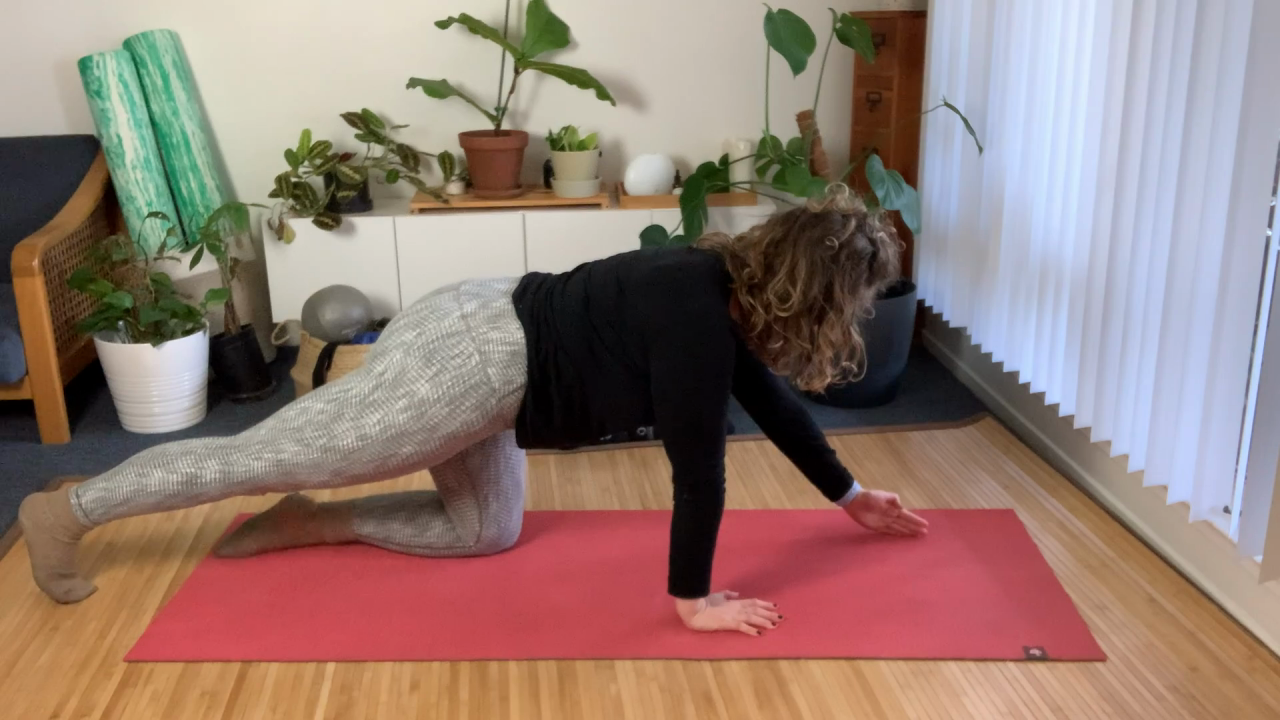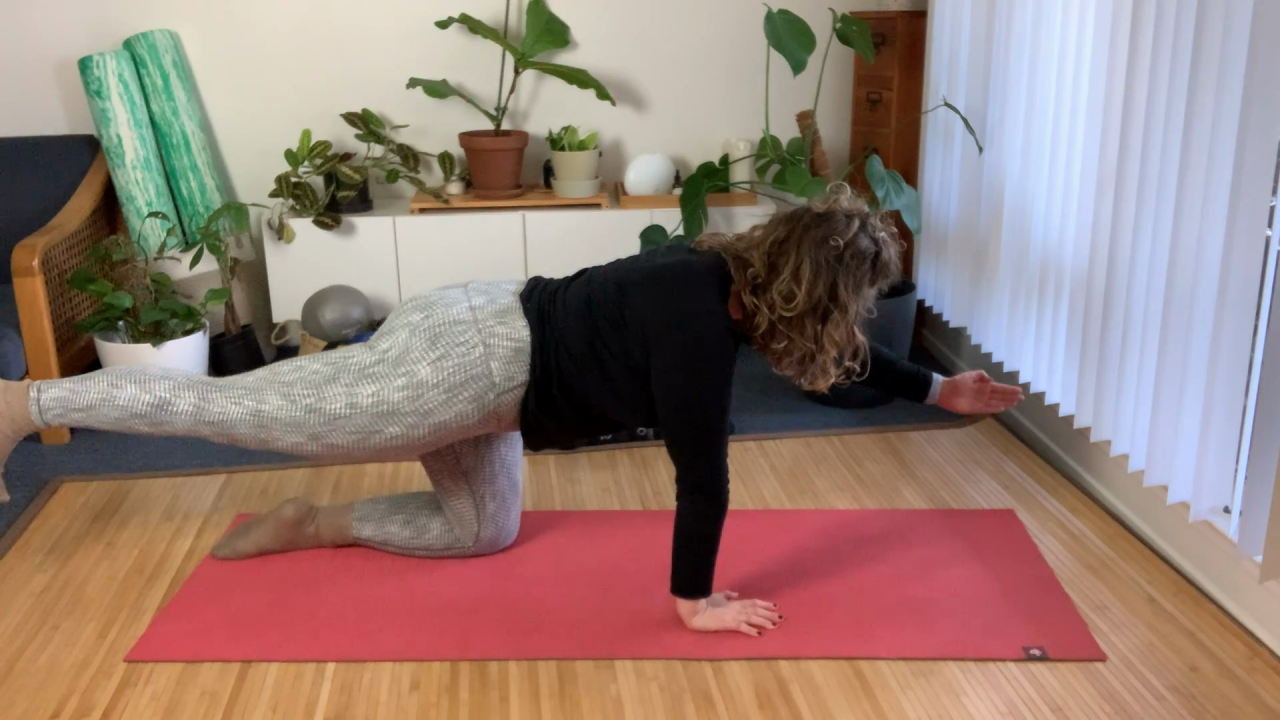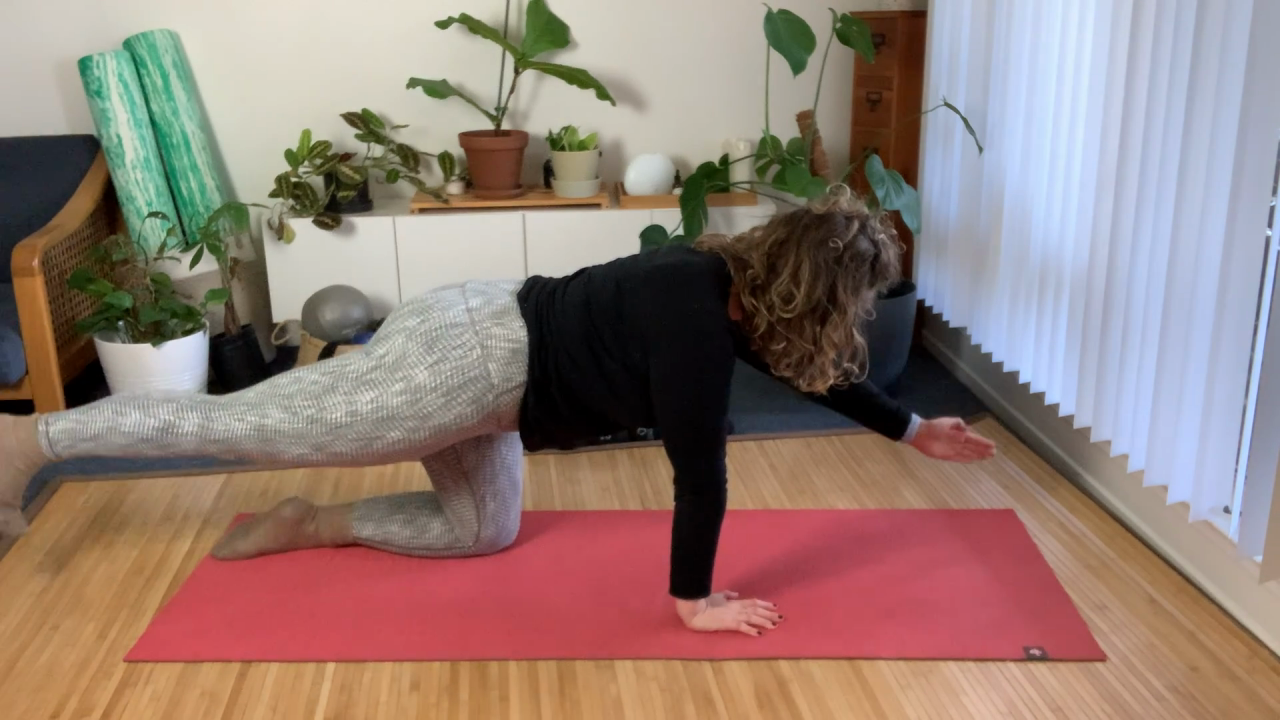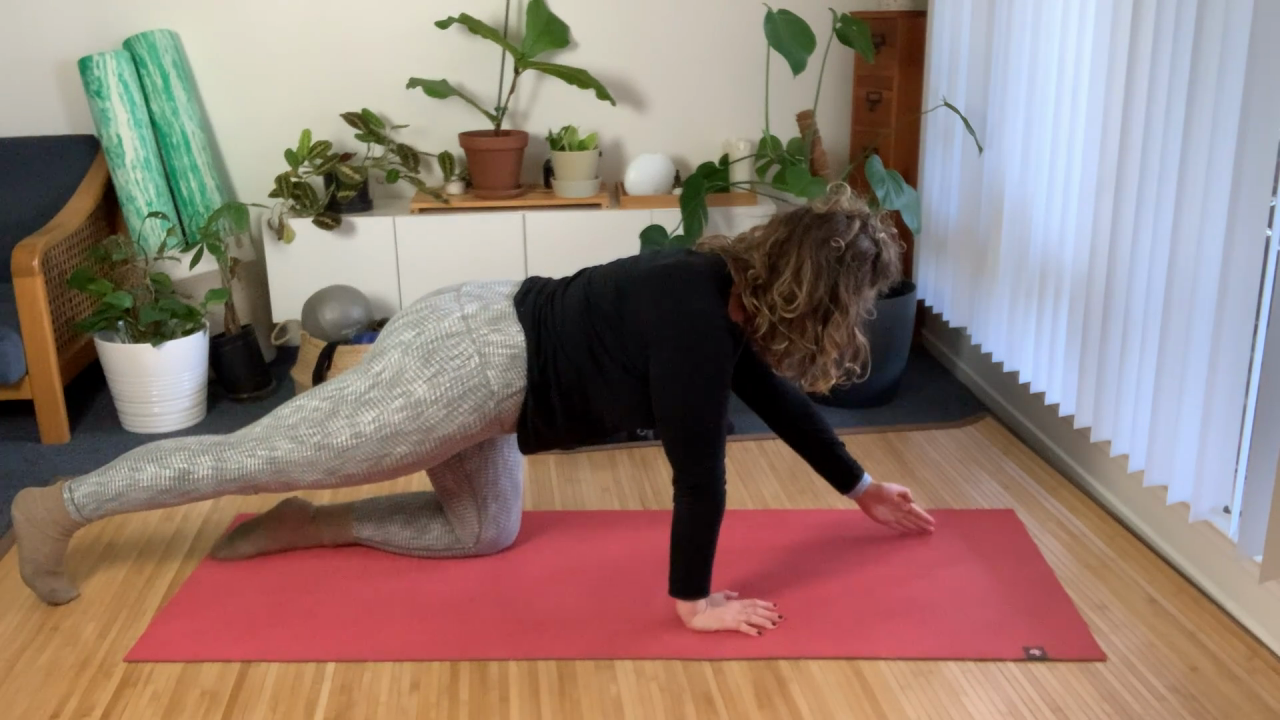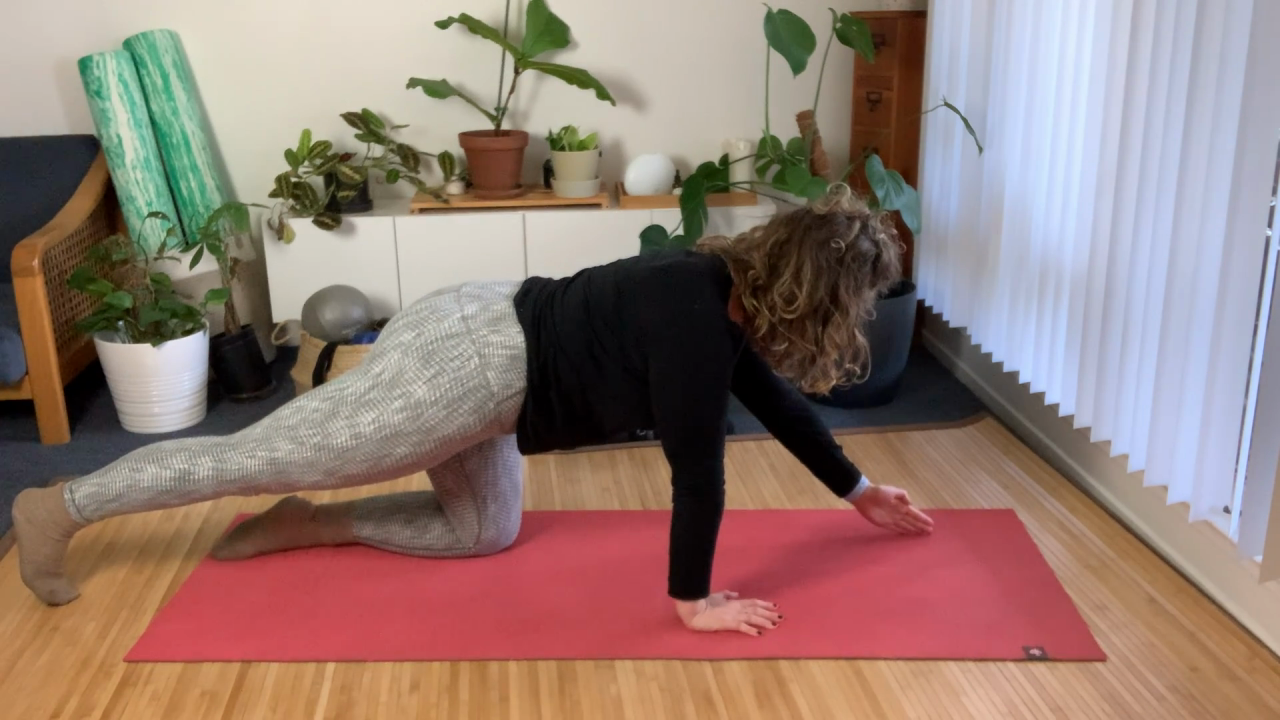
dt=1s
person 1, frame 1
left shoulder: (726, 286)
right shoulder: (697, 320)
left elbow: (768, 395)
right elbow: (696, 467)
left wrist: (847, 494)
right wrist: (694, 601)
left hip: (482, 338)
right hip: (470, 364)
left knee: (486, 530)
right knee: (261, 457)
left ankle: (304, 524)
right ankle: (67, 510)
person 1, frame 2
left shoulder: (735, 279)
right shoulder: (700, 325)
left elbow: (834, 352)
right elbow: (702, 472)
left wrist: (938, 389)
right wrist: (696, 603)
left hip: (483, 336)
right hip: (470, 363)
left knee: (484, 529)
right knee: (226, 406)
left ankle: (309, 526)
person 1, frame 3
left shoulder: (731, 284)
right shoulder: (697, 323)
left elbow: (810, 370)
right elbow: (698, 471)
left wrist: (911, 428)
right wrist: (695, 601)
left hip: (483, 341)
right hip: (469, 361)
left knee: (484, 529)
right knee: (235, 423)
left ankle: (307, 526)
person 1, frame 4
left shoulder: (723, 288)
right shoulder: (695, 323)
left elbow: (776, 396)
right elbow: (697, 470)
left wrist: (861, 486)
right wrist: (694, 602)
left hip: (479, 342)
right hip: (468, 363)
left knee: (486, 529)
right knee: (257, 456)
left ankle: (306, 526)
right ankle: (59, 507)
person 1, frame 5
left shoulder: (724, 290)
right shoulder: (696, 324)
left elbow: (775, 397)
right elbow: (696, 471)
left wrist: (858, 491)
right wrist: (694, 603)
left hip: (478, 341)
right hip: (469, 365)
left knee: (485, 529)
right knee: (255, 457)
left ankle: (303, 526)
right ankle: (57, 509)
